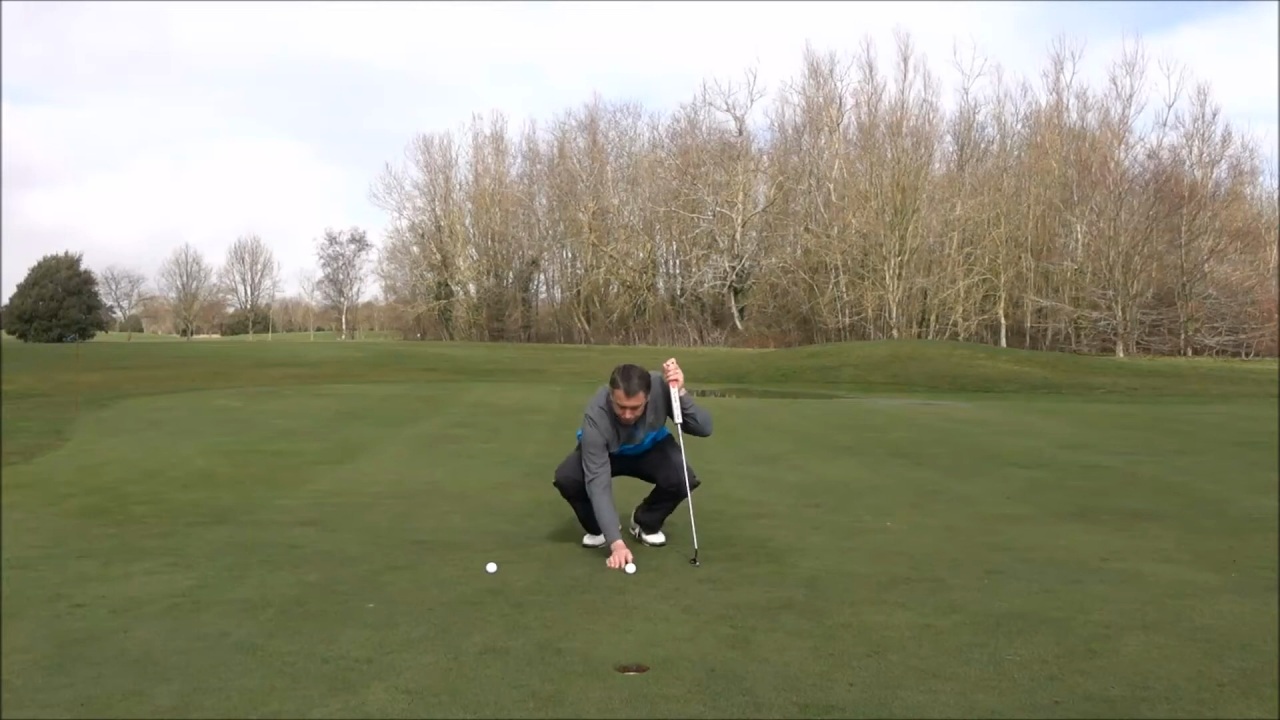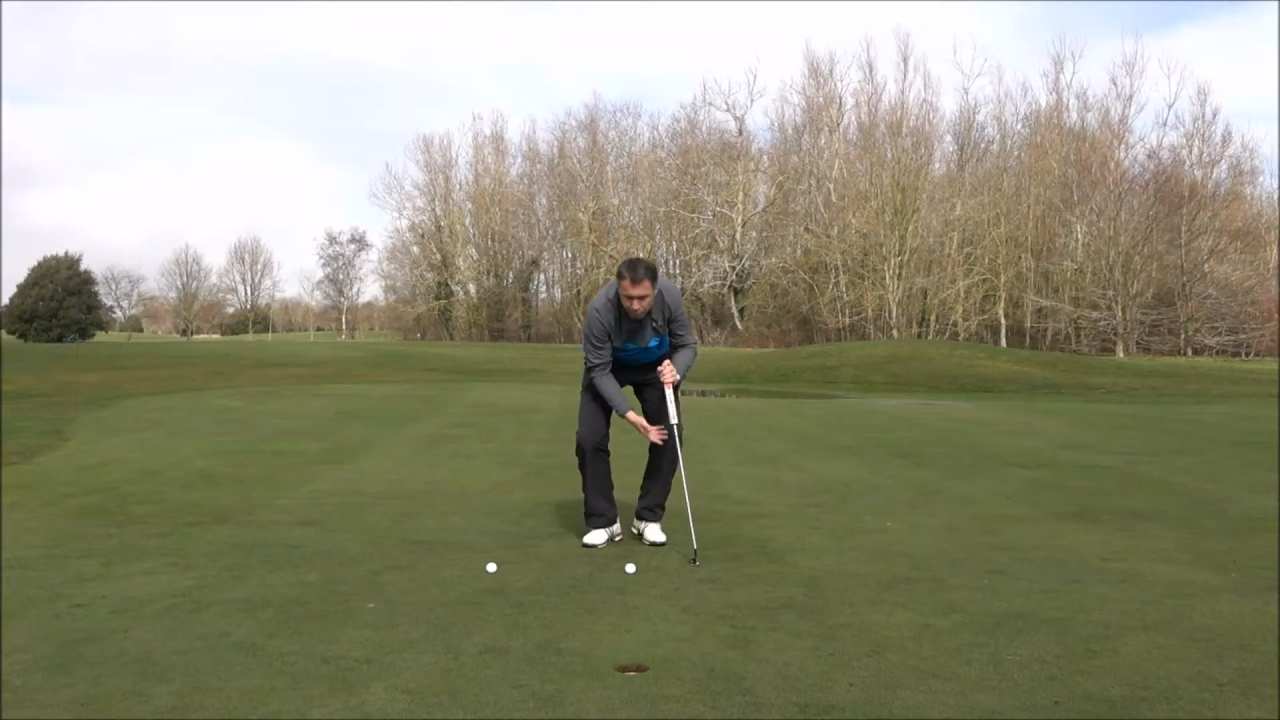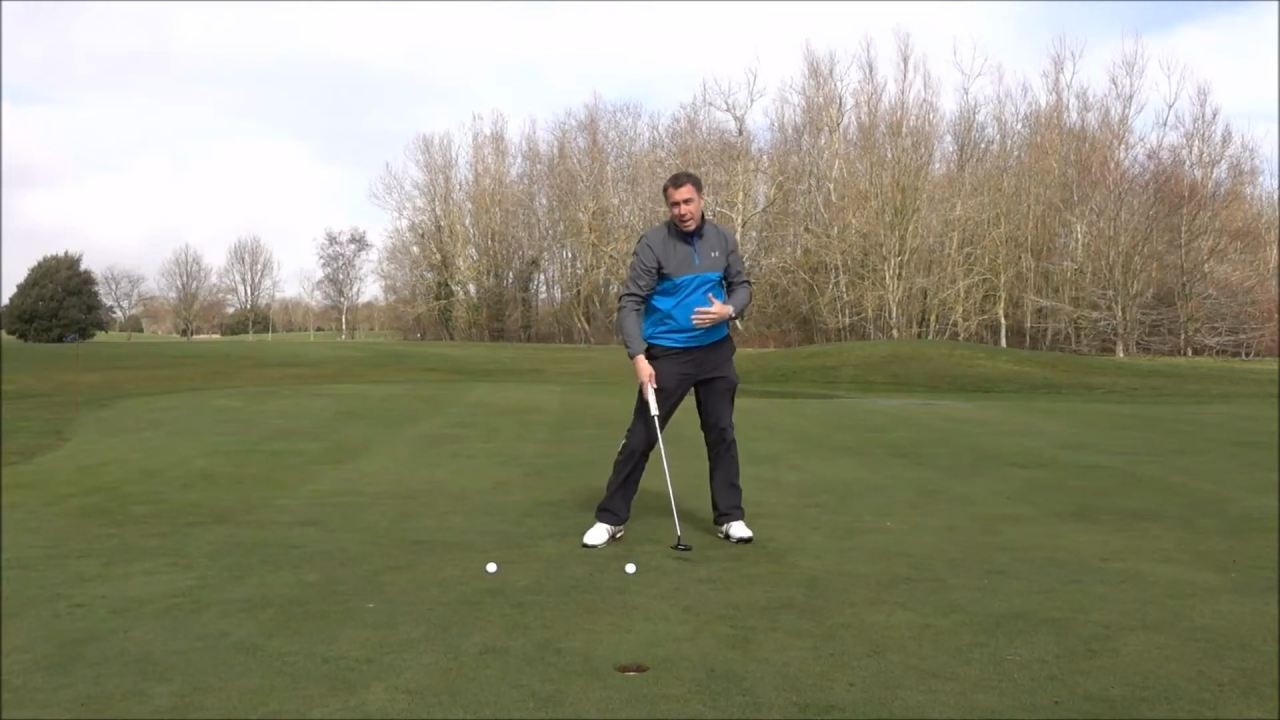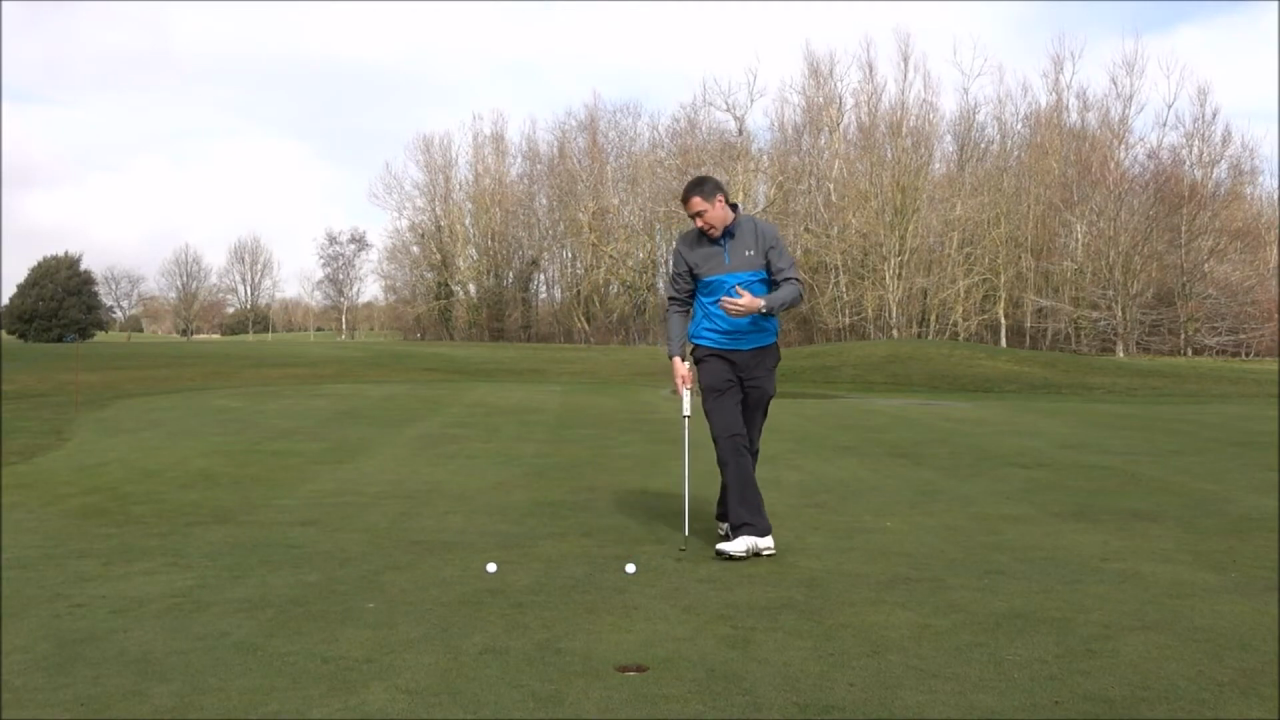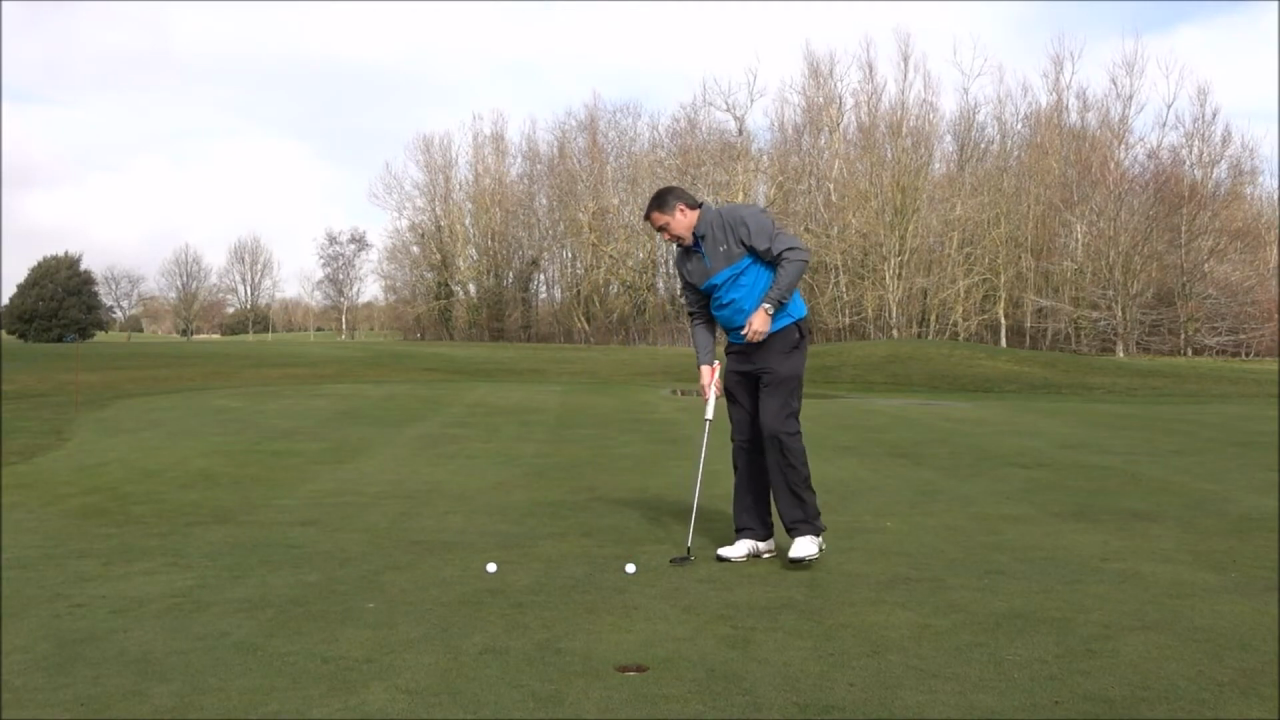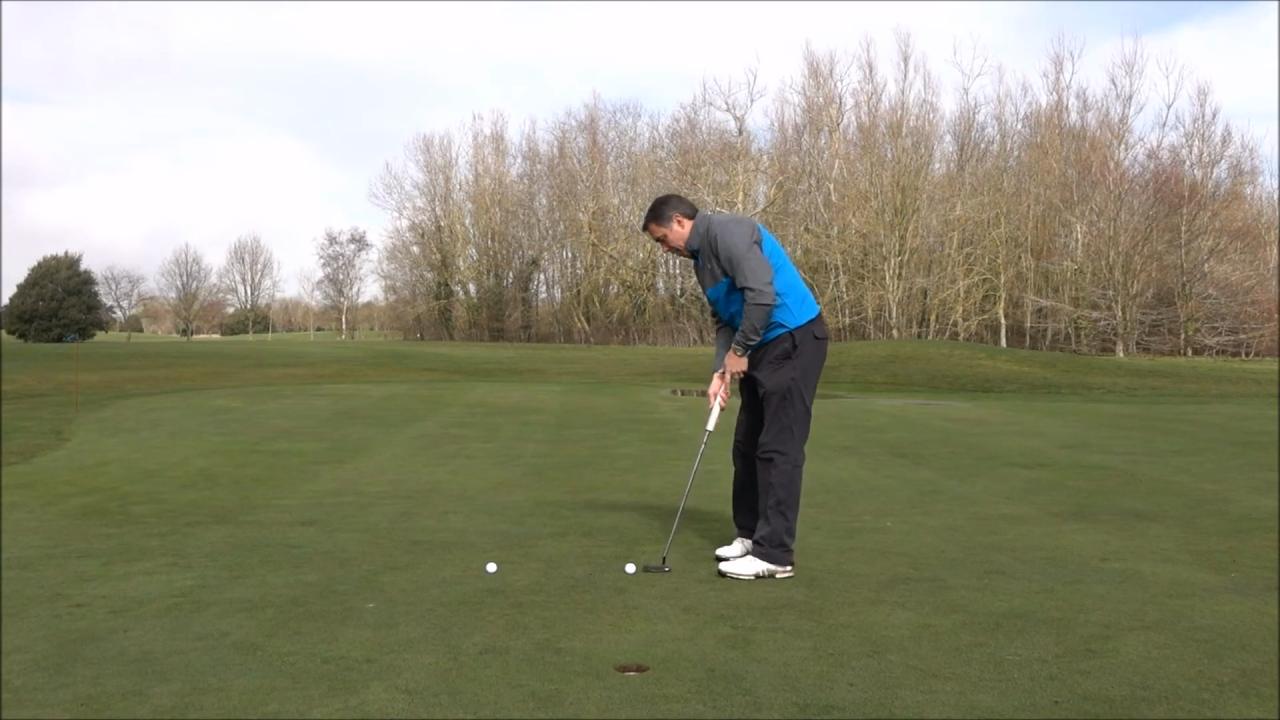
dt=0.5s
person 1, frame 1
left shoulder: (661, 387)
right shoulder: (597, 414)
left elbow: (704, 429)
right elbow: (598, 482)
left wrist: (681, 392)
right wrist: (616, 543)
left hip: (652, 449)
right hip: (608, 458)
left knee: (683, 480)
right knee: (566, 478)
left ankle: (647, 522)
right ankle: (598, 526)
person 1, frame 2
left shoulder: (670, 297)
right shoulder: (600, 311)
left elbow: (686, 346)
right elbow: (598, 369)
left wrist: (675, 371)
right wrist: (629, 416)
left hip: (653, 366)
right hip: (607, 370)
left knee: (667, 436)
right knee: (590, 439)
left ankle: (647, 518)
right ankle: (603, 521)
person 1, frame 3
left shoulder: (723, 238)
right shoulder: (652, 243)
left elbow: (742, 286)
right elbow: (630, 304)
left wrist: (729, 310)
right wrist: (638, 357)
left hip: (715, 350)
right hip: (666, 353)
left knee: (721, 433)
right knee: (641, 436)
left ankle: (730, 517)
right ankle: (610, 518)
person 1, frame 4
left shoulder: (763, 234)
right shoulder: (687, 247)
left elbow: (793, 287)
right elbow: (678, 305)
left wrist: (759, 304)
right wrist: (676, 356)
left hip: (760, 352)
right hip: (714, 354)
left knee: (748, 440)
right knee: (729, 437)
left ankle: (730, 517)
right ankle: (754, 531)
person 1, frame 5
left shoulder: (740, 219)
right shoulder: (686, 260)
left elbow: (795, 256)
right elbow: (700, 317)
left wrist: (766, 308)
right wrist: (705, 364)
left hip: (781, 335)
right hip: (740, 348)
left knee: (777, 426)
right knee: (745, 439)
left ankle: (806, 529)
right ankle: (754, 533)
person 1, frame 6
left shoulder: (726, 231)
right shoulder: (703, 256)
left elbow: (761, 295)
right elbow: (726, 319)
left wrist: (739, 351)
right wrist: (721, 370)
left hip: (793, 339)
right hip: (769, 344)
left knee: (778, 446)
right knee: (747, 443)
left ankle: (774, 554)
right ankle: (751, 534)
